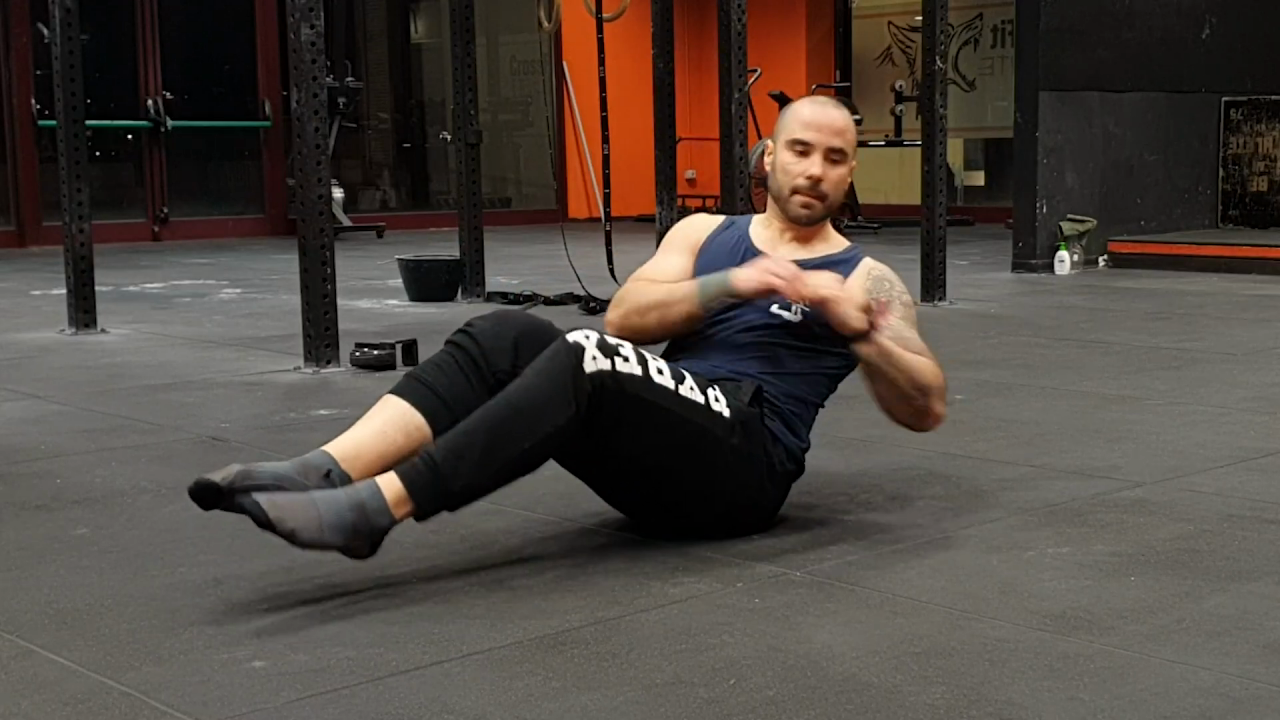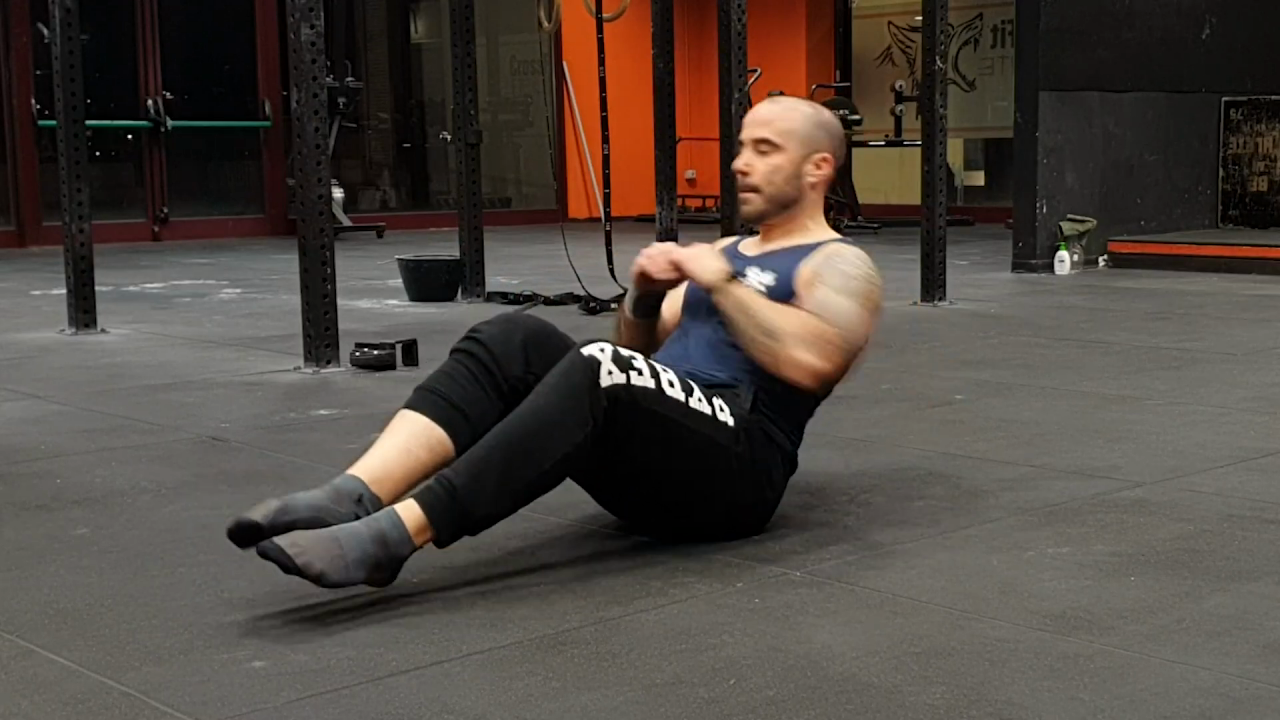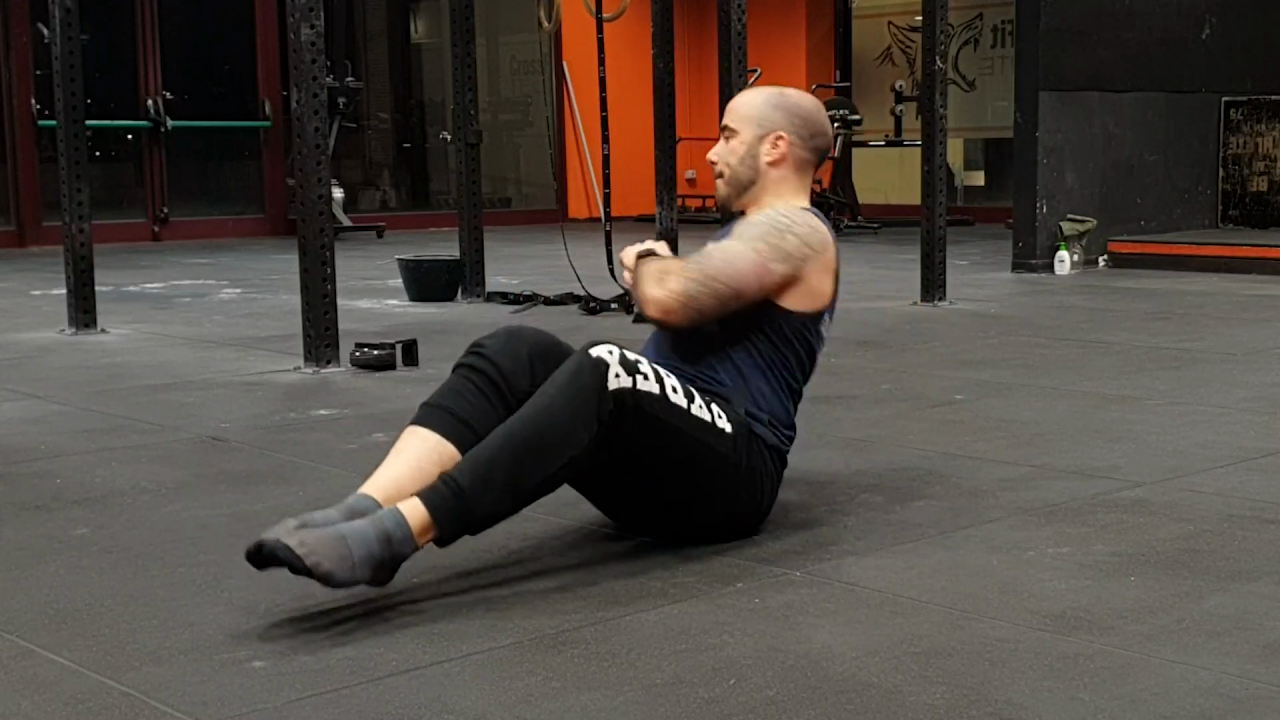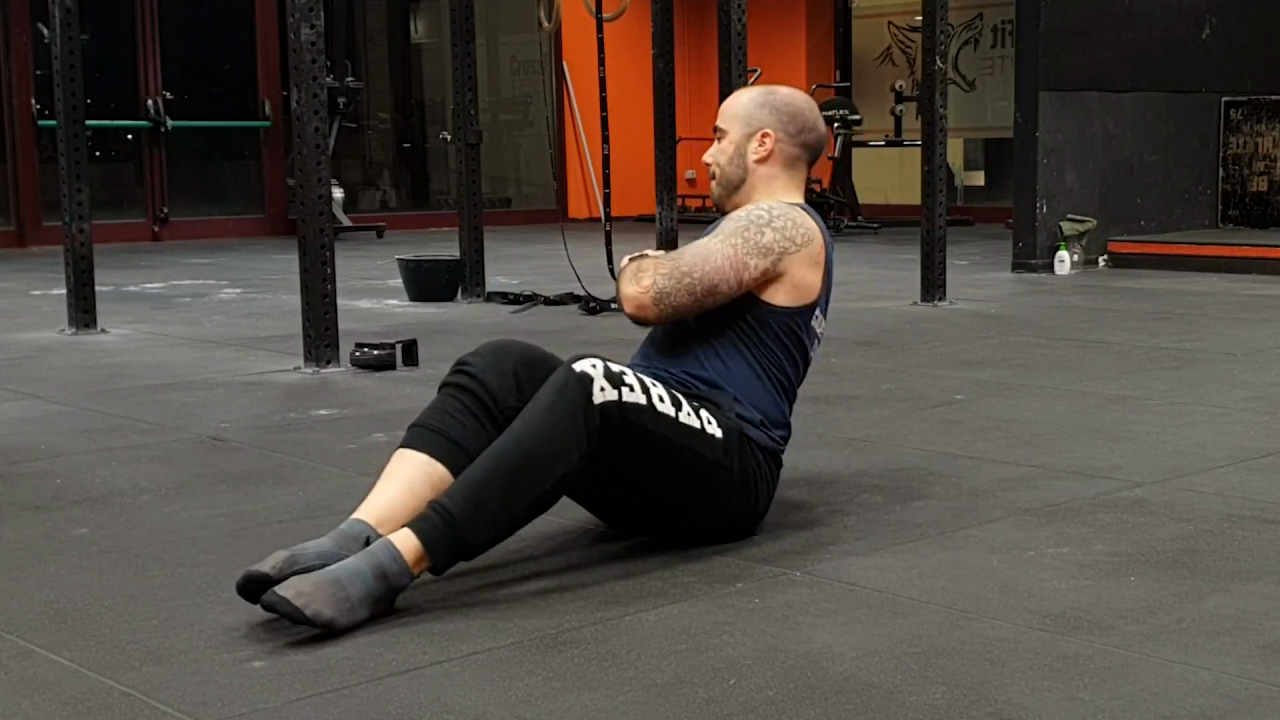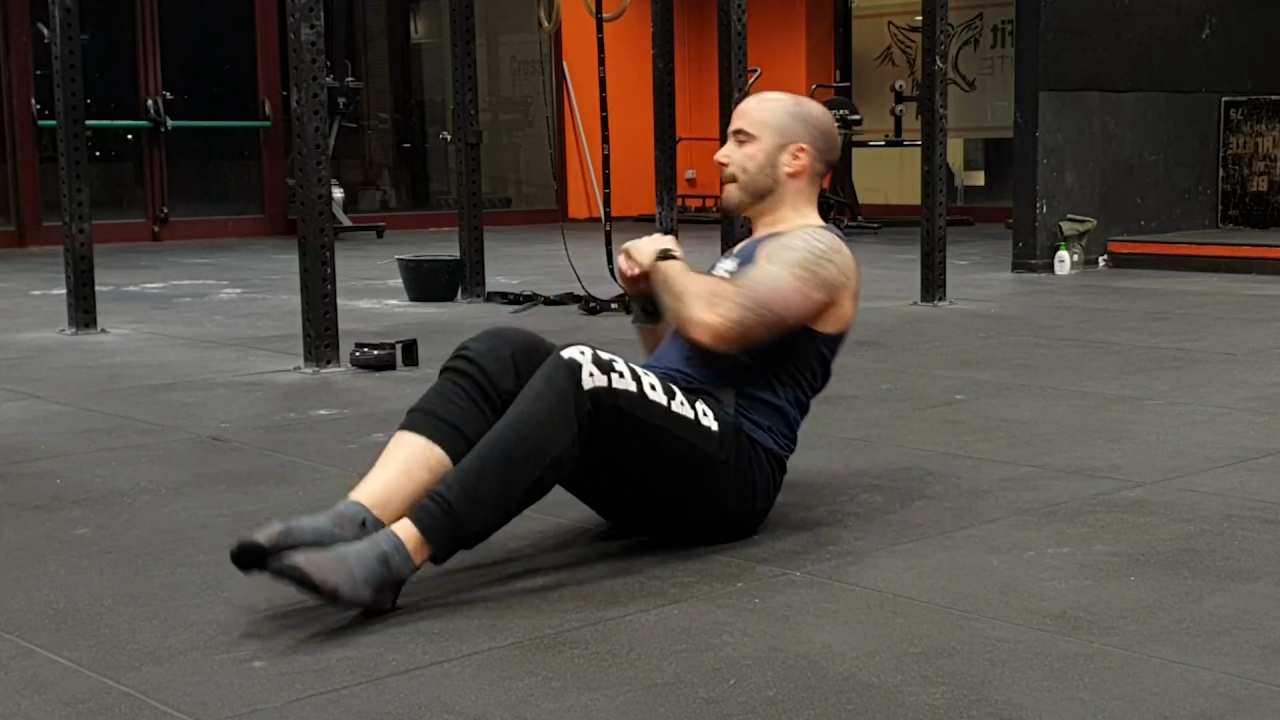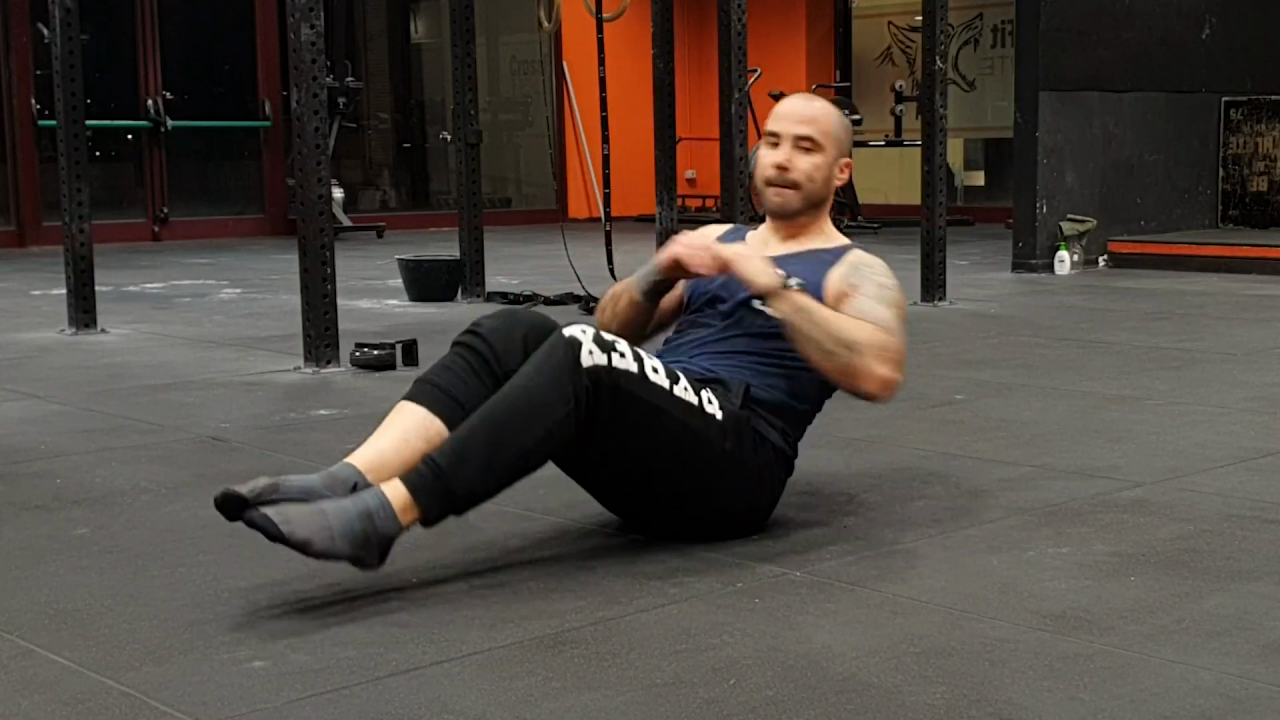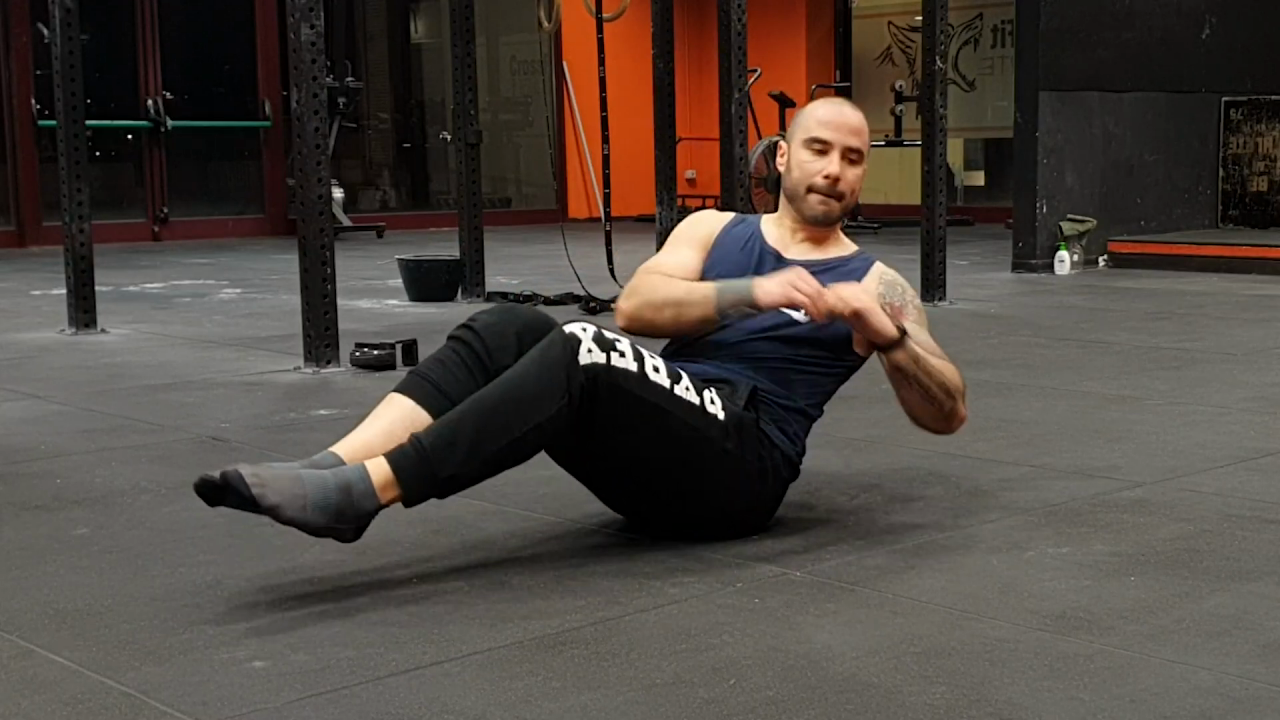
dt=0.2s
person 1, frame 1
left shoulder: (866, 279)
right shoulder: (704, 233)
left elbow: (925, 407)
right elbow: (625, 317)
left wrist: (860, 327)
right wrist: (735, 284)
left hip: (739, 463)
right hip: (650, 447)
left knee: (585, 357)
right knee: (506, 337)
left ankle: (374, 508)
right ankle: (323, 473)
person 1, frame 2
left shoulder: (838, 268)
right shoulder: (723, 251)
left elbow: (806, 364)
right elbow: (636, 347)
left wrist: (718, 280)
right wrist: (648, 286)
left hip: (734, 466)
right hip: (646, 455)
left knee: (599, 370)
right knee: (514, 340)
left ankle: (395, 535)
right ankle: (351, 498)
person 1, frame 3
left shoulder: (792, 231)
right shoulder: (756, 233)
left elbow: (664, 298)
left wrist: (649, 259)
right wrist: (653, 268)
left hip: (727, 469)
right hip: (645, 450)
left knee: (606, 371)
right knee: (516, 353)
left ankle: (395, 533)
right ankle: (362, 511)
person 1, frame 4
left shoulder: (778, 225)
right shoulder: (757, 234)
left elbow: (643, 297)
left wrist: (642, 264)
right wrist: (658, 272)
left hip: (724, 470)
right hip: (642, 452)
left knee: (592, 383)
right knee: (503, 368)
left ankle: (392, 563)
right ankle: (357, 539)
person 1, frame 5
left shoulder: (814, 254)
right shoulder: (755, 249)
left elbow: (713, 323)
left wrist: (666, 261)
right wrist: (647, 287)
left hip: (728, 471)
right hip: (645, 452)
left knee: (582, 372)
right knee: (503, 353)
left ankle: (394, 555)
right ankle: (355, 521)
person 1, frame 6
left shoulder: (857, 274)
right shoulder: (721, 240)
left elbow: (876, 375)
right elbow: (613, 325)
left wrist: (769, 283)
right wrist: (664, 270)
left hip: (733, 466)
right hip: (649, 449)
left knee: (583, 355)
right knee: (512, 335)
left ankle: (381, 517)
right ankle: (345, 483)
person 1, frame 7
left shoulder: (876, 285)
right shoulder: (713, 229)
left elbow: (948, 411)
right elbow: (635, 310)
left wrist: (888, 335)
right wrist: (753, 293)
left hip: (736, 465)
right hip: (654, 447)
left knee: (581, 353)
right knee: (508, 332)
left ankle: (360, 493)
right ankle: (332, 467)
